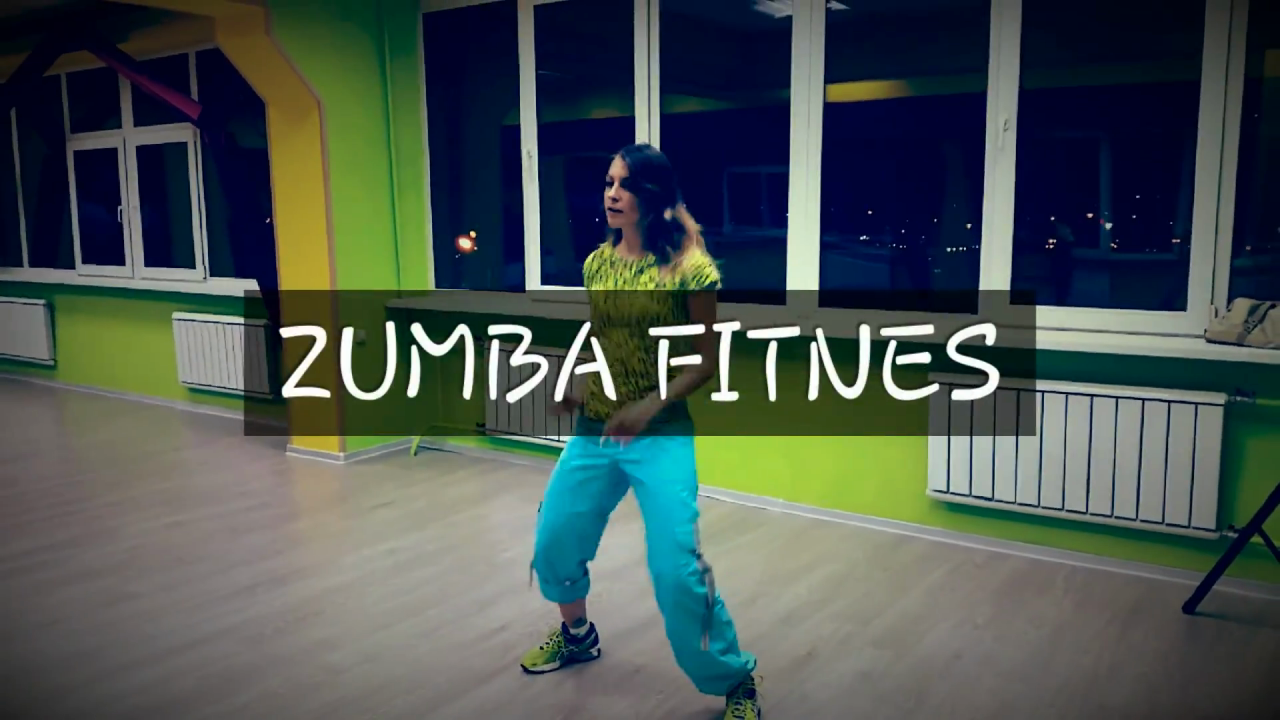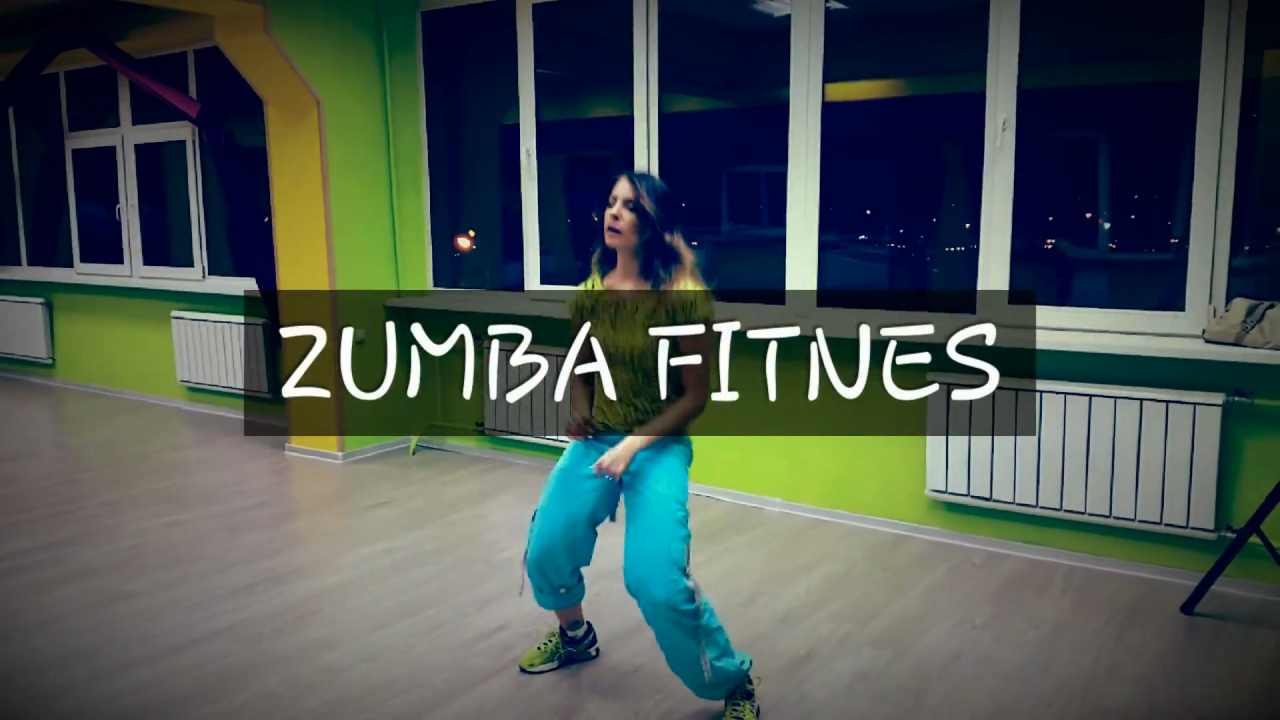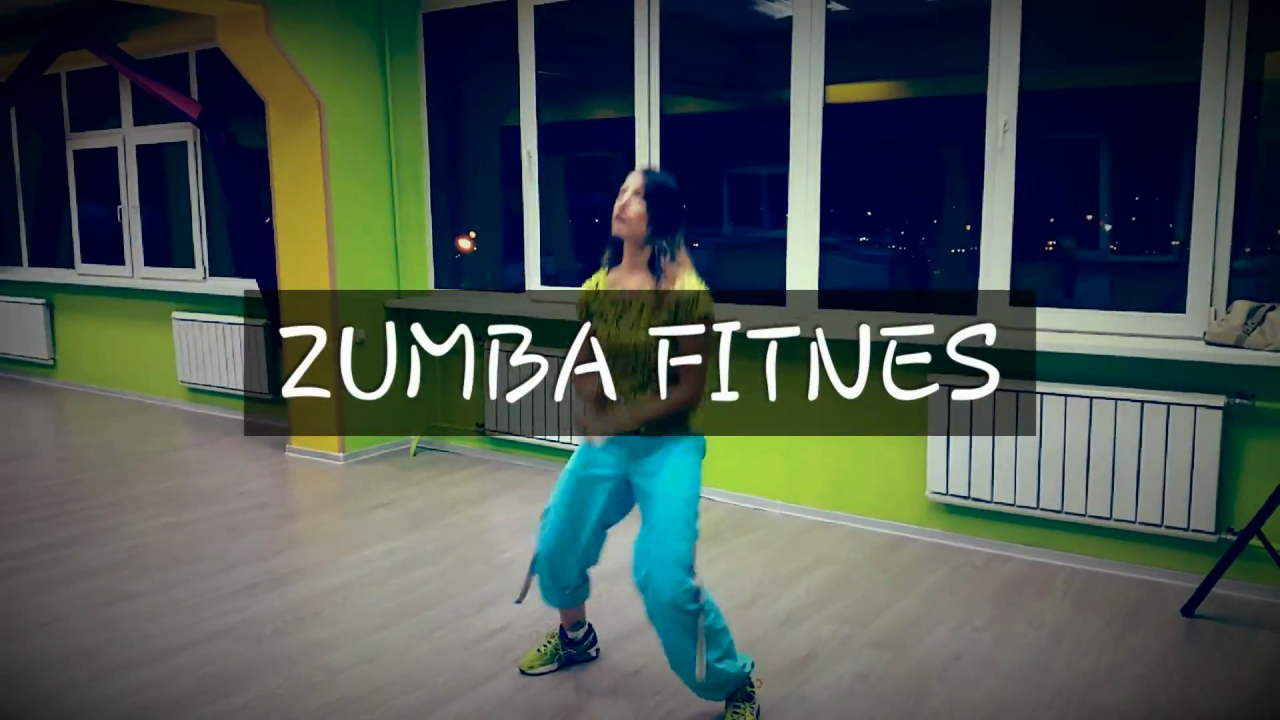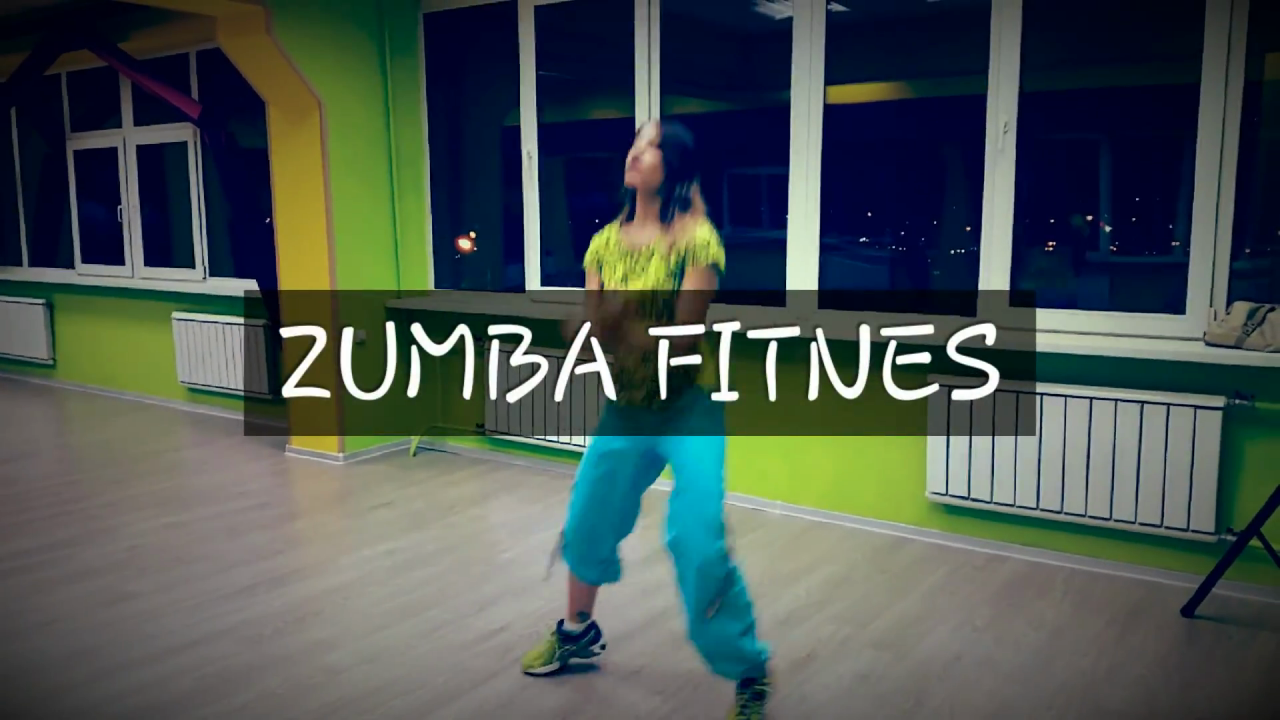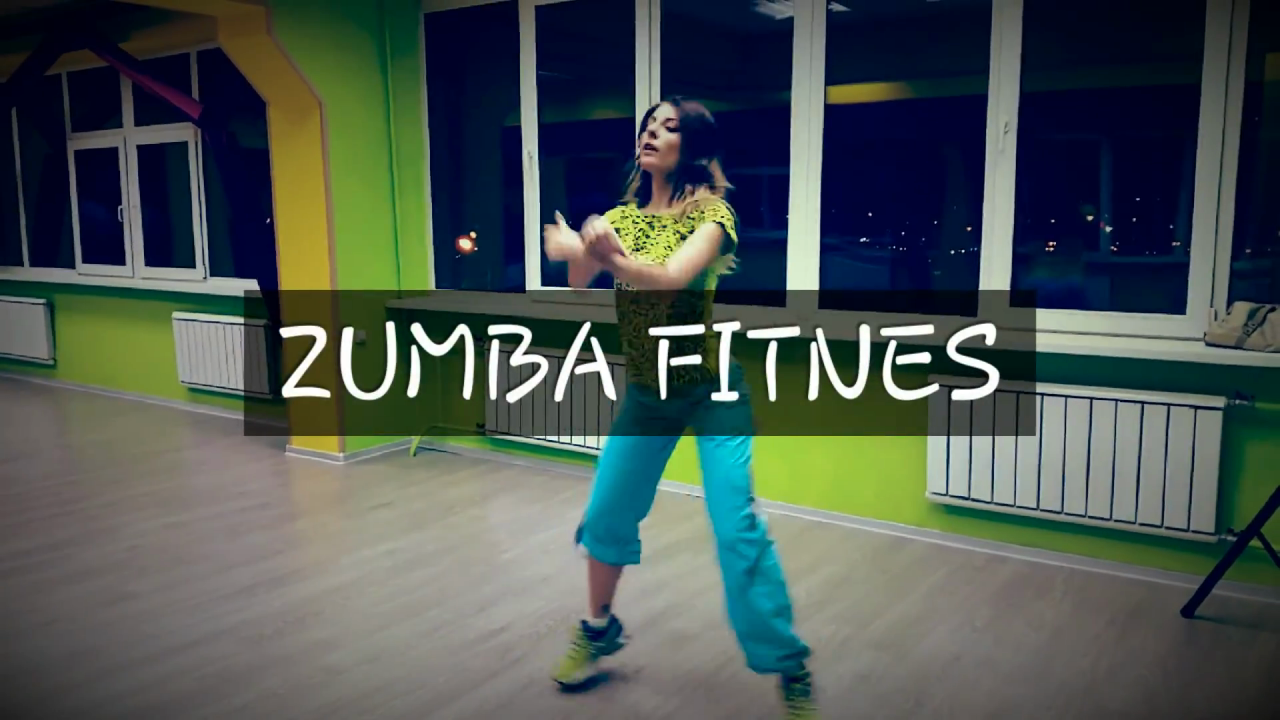
dt=0.1s
person 1, frame 1
left shoulder: (689, 268)
right shoulder: (599, 261)
left elbow: (705, 363)
left wrist: (649, 408)
right wrist: (570, 391)
left hip: (660, 433)
right hip: (595, 429)
left knee: (674, 566)
right knee: (554, 543)
right ankle: (576, 633)
person 1, frame 2
left shoulder: (683, 295)
right shoulder: (591, 290)
left elbow: (698, 390)
left wrist: (635, 445)
right wrist: (578, 415)
left hip: (657, 447)
right hip: (595, 442)
left knee: (657, 582)
right knee: (546, 552)
right ankle: (574, 636)
person 1, frame 3
left shoulder: (685, 292)
right shoulder: (596, 287)
left elbow: (689, 387)
right elbow: (588, 365)
left wrist: (623, 418)
right wrist: (588, 405)
left hip: (668, 445)
right hip: (605, 441)
left knee: (660, 577)
right knee: (555, 552)
right ankle: (574, 636)
person 1, frame 4
left shoulder: (695, 240)
right shoulder: (605, 243)
left elbow: (687, 338)
right elbow: (585, 329)
left wrist: (623, 330)
right wrist: (592, 322)
left hip: (688, 410)
right hip: (624, 411)
left knee: (698, 543)
right knee: (587, 528)
right ankle: (577, 630)
person 1, frame 5
left shoulder: (710, 213)
right shoulder: (618, 217)
left elbow: (669, 279)
right elbow: (579, 277)
left wrist: (611, 257)
right wrist: (580, 251)
left hip: (712, 390)
right hip: (644, 394)
left knee: (735, 528)
right knee: (607, 514)
left ankle: (790, 669)
right ankle: (598, 630)
